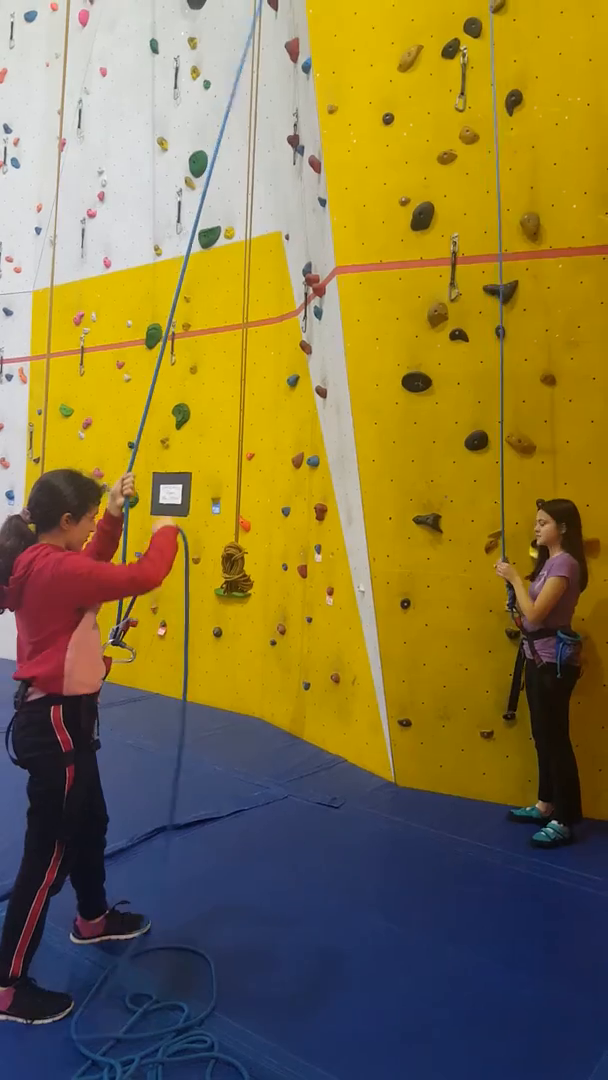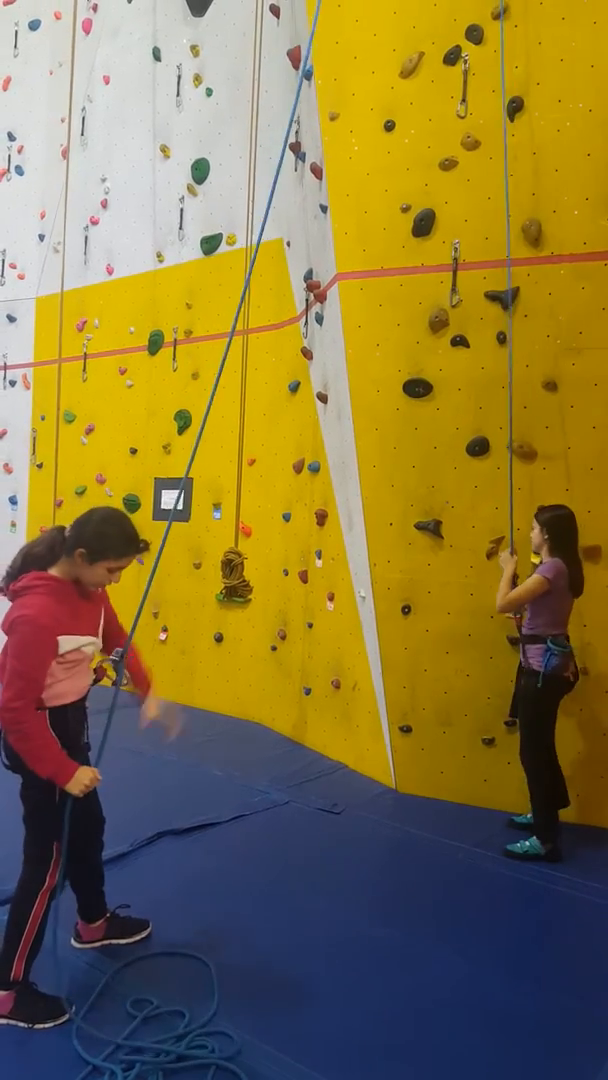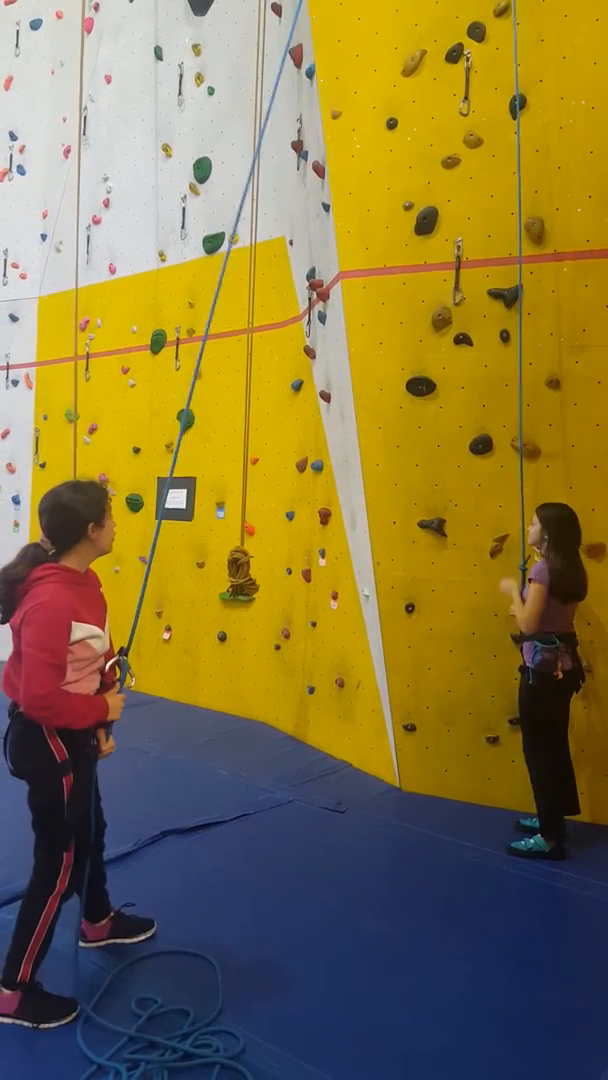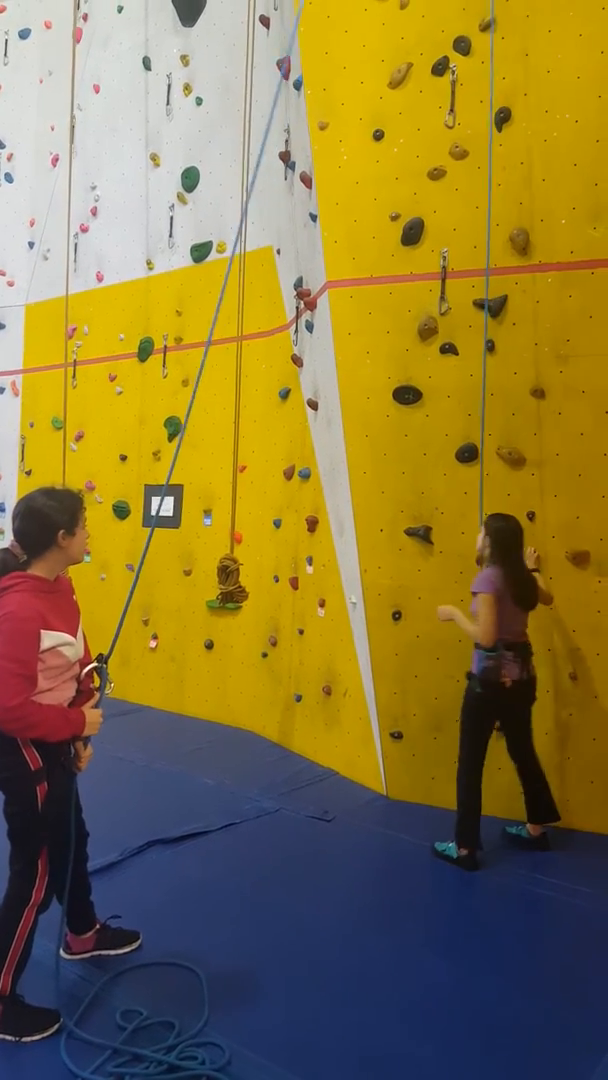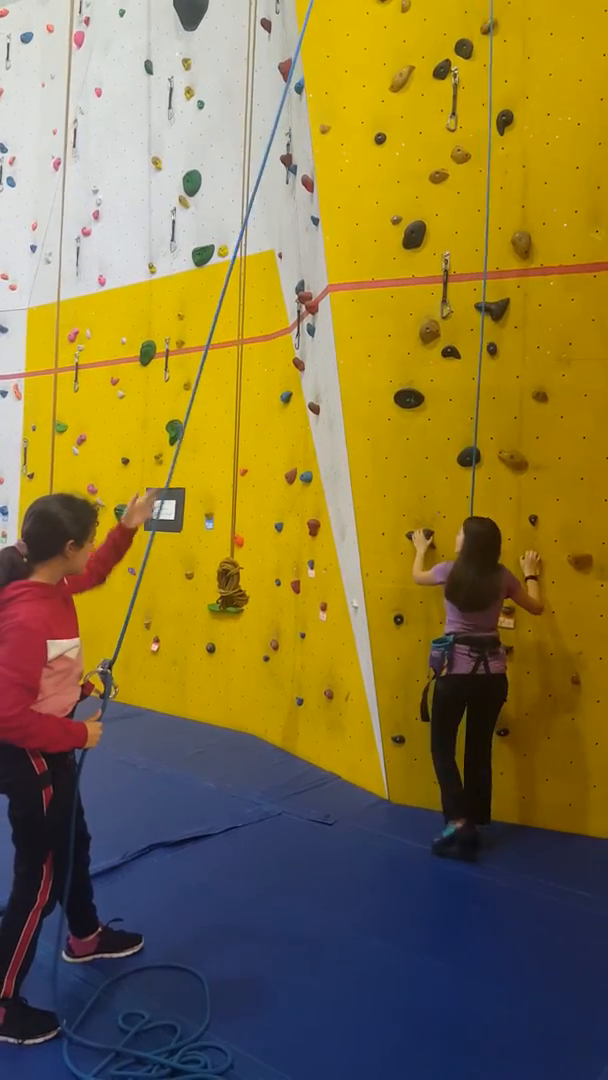
dt=1s
person 1, frame 1
right shoulder: (53, 570)
left elbow: (92, 563)
right elbow: (142, 576)
left wrist: (115, 512)
right wrist: (167, 533)
left hip: (62, 716)
right hip: (55, 724)
left knee: (89, 822)
right knee: (48, 852)
left ankle: (93, 918)
person 1, frame 2
left shoulder: (85, 588)
left elbow: (111, 639)
left wrist: (145, 688)
right wrist: (63, 771)
left hip: (69, 722)
left knee: (87, 827)
right knee: (47, 858)
left ankle: (94, 922)
person 1, frame 3
left shoulder: (82, 581)
right shoulder: (51, 601)
left wrist: (100, 722)
right wrist: (103, 710)
left hip: (73, 735)
right hip: (46, 741)
left knee: (90, 832)
right knee: (59, 861)
left ankle: (99, 922)
person 1, frame 4
left shoulder: (58, 587)
left wrist: (81, 732)
right wrist: (77, 722)
left hip: (52, 744)
left knee: (71, 841)
left ankle: (84, 933)
person 1, frame 5
left shoulder: (48, 584)
left elbow: (91, 576)
left wrist: (126, 531)
right wrist: (79, 734)
left hip: (49, 745)
left knee: (72, 843)
left ankle: (85, 936)
person 2, frame 1
left shoulder: (565, 563)
right shoulder: (549, 561)
left elbow: (535, 613)
right elbow: (528, 611)
left wrist: (515, 579)
right wrist: (513, 579)
left hip: (554, 661)
right hip: (539, 658)
left knee: (555, 739)
right knee: (543, 737)
left ankle: (565, 821)
right ankle: (546, 806)
person 2, frame 2
left shoulder: (552, 568)
right shoulder: (557, 567)
left elbow: (503, 604)
right elbow: (523, 606)
left wrist: (508, 570)
right wrist: (513, 571)
left hip: (545, 666)
right hip: (549, 664)
left knee: (533, 750)
right knee: (539, 744)
left ankle: (546, 840)
right ankle: (544, 812)
person 2, frame 3
left shoulder: (543, 568)
right shoulder: (568, 568)
left elbow: (527, 625)
left wrist: (513, 593)
left hip: (542, 666)
right hip: (563, 664)
left knee: (536, 750)
right knee: (554, 745)
left ankle: (550, 838)
right ankle: (552, 818)
person 2, frame 4
left shoulder: (487, 578)
right shoulder: (523, 578)
left elbow: (485, 638)
right elbow: (547, 597)
left wrist: (455, 614)
right wrist: (533, 568)
left hip: (492, 677)
right hip: (522, 676)
left knee: (471, 761)
right knee: (523, 752)
left ankle: (465, 847)
right ankle: (536, 828)
person 2, frame 5
left shoulder: (450, 571)
right shoulder: (502, 577)
left elbow: (417, 576)
right elbow: (536, 606)
left wrist: (420, 548)
right wrist: (530, 573)
left hip: (455, 670)
right hip: (492, 672)
left knee: (442, 747)
right knee: (479, 750)
left ankle: (458, 822)
right ankle: (472, 827)
